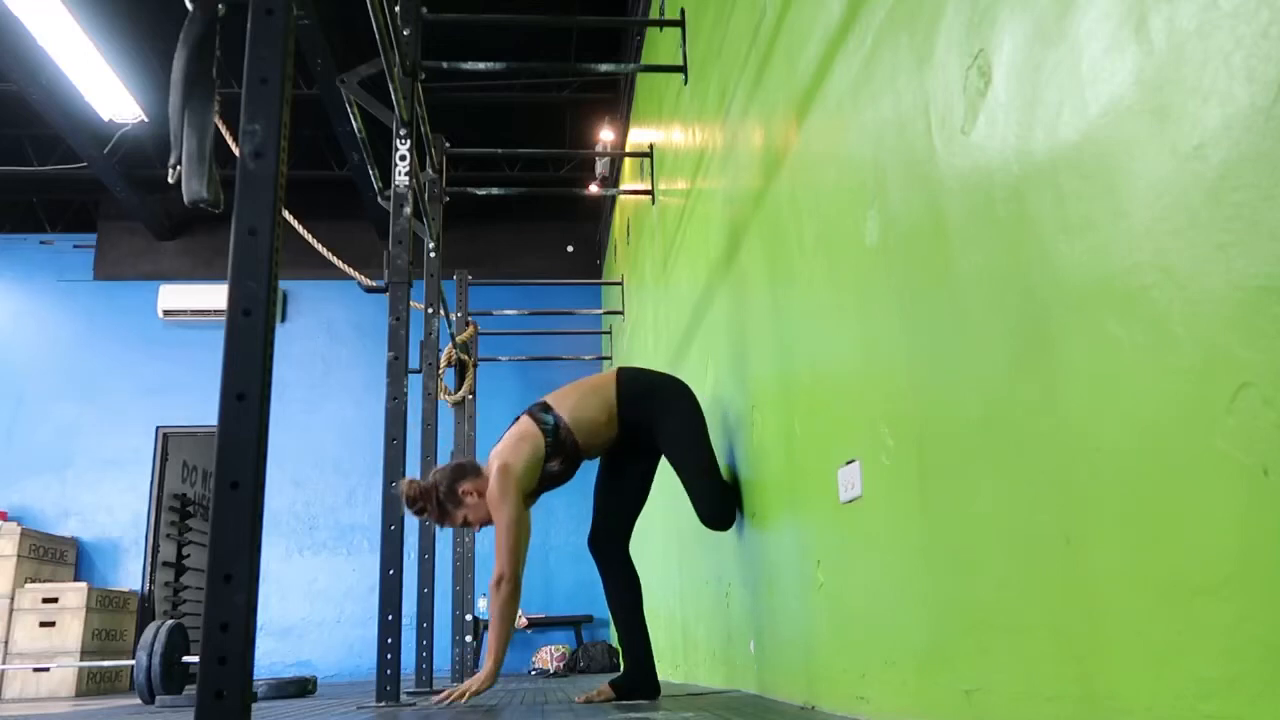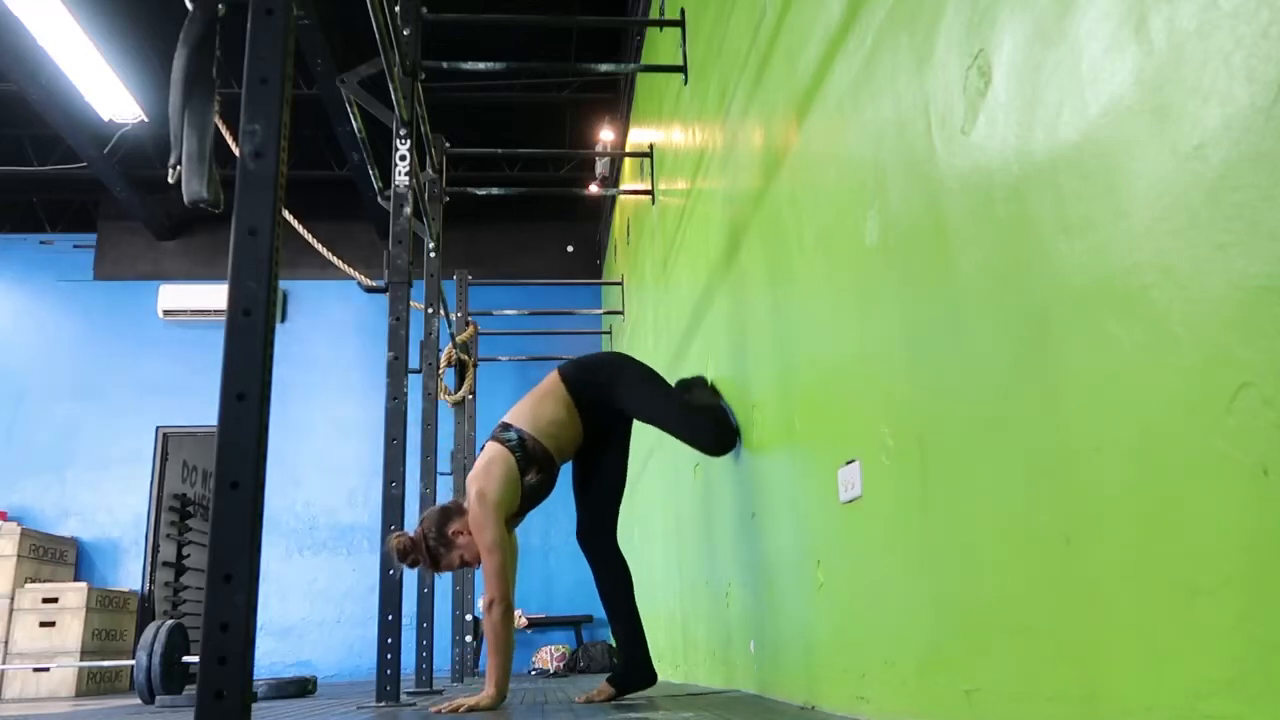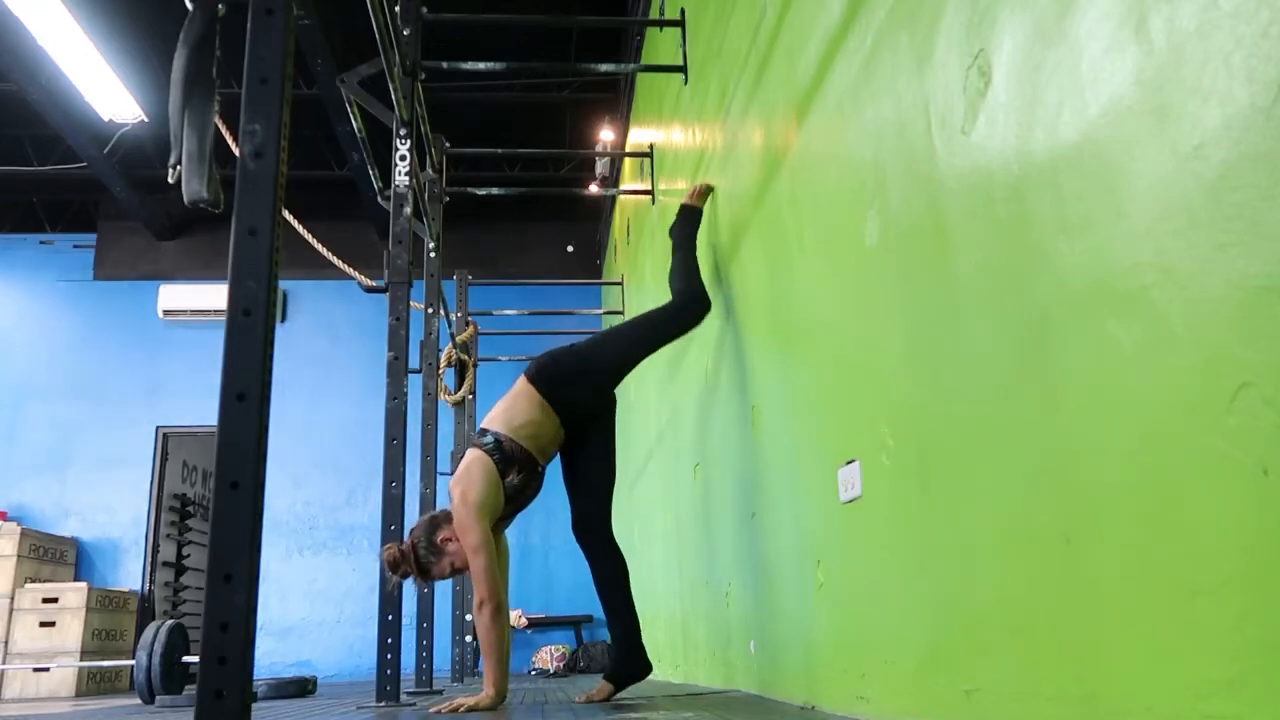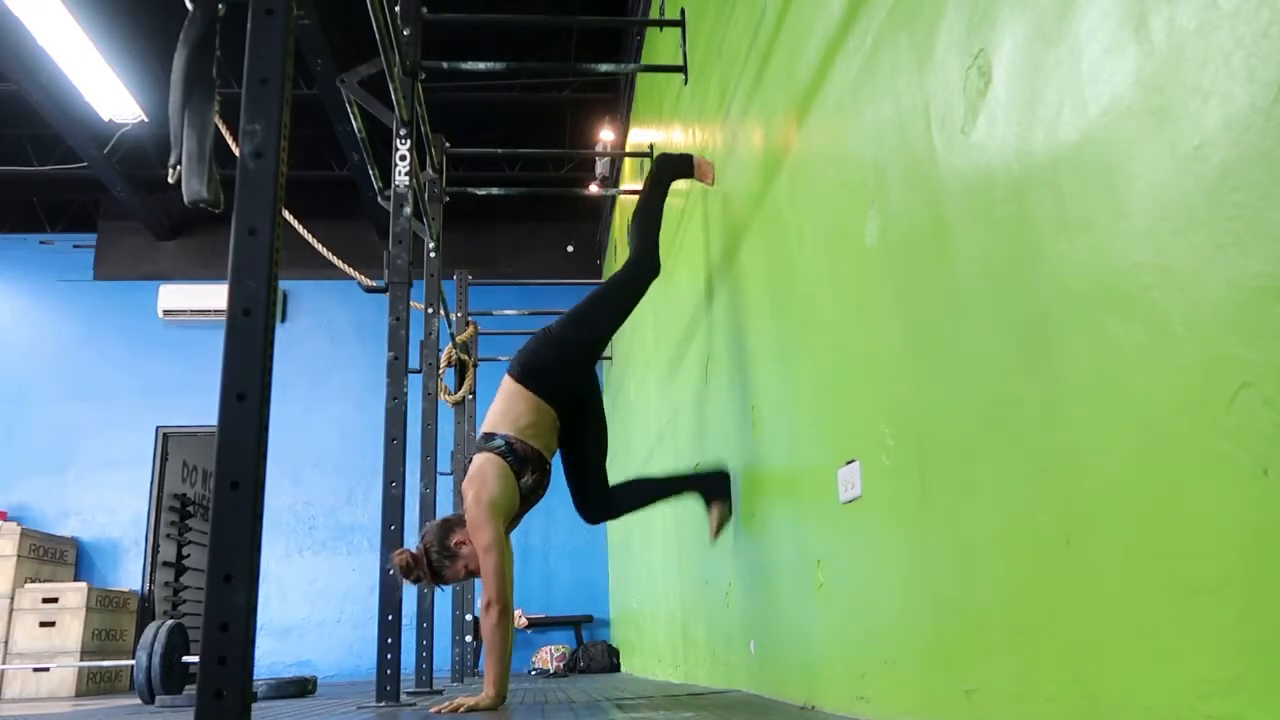
dt=0.5s
person 1, frame 1
left shoulder: (504, 474)
right shoulder: (502, 473)
left elbow: (506, 579)
right elbow: (508, 579)
left wrist: (489, 670)
right wrist: (491, 668)
left hip: (657, 401)
right hip: (629, 423)
left knee: (717, 512)
right knee: (606, 544)
right ankle: (639, 674)
person 1, frame 2
left shoulder: (483, 504)
right shoulder: (493, 508)
left elbow: (497, 603)
right elbow: (499, 603)
left wrist: (493, 691)
right wrist: (495, 689)
left hip: (603, 383)
right hip: (592, 405)
left knee: (715, 440)
right knee: (596, 538)
left ankle: (695, 394)
right ankle: (634, 666)
person 1, frame 3
left shoulder: (469, 509)
right shoulder: (483, 517)
left elbow: (488, 604)
right elbow: (493, 604)
left wrist: (492, 692)
right wrist: (495, 687)
left hip: (569, 382)
right hip: (574, 408)
left knee: (689, 308)
right knee: (592, 533)
left ankle: (684, 224)
right ankle: (627, 660)
person 1, frame 4
left shoulder: (482, 509)
right shoulder: (487, 513)
left elbow: (494, 605)
right elbow: (499, 605)
left wrist: (490, 693)
right wrist: (493, 691)
left hip: (554, 367)
right hip: (559, 385)
left knee: (641, 266)
right knee: (595, 505)
left ankle: (668, 169)
right ankle: (705, 483)
